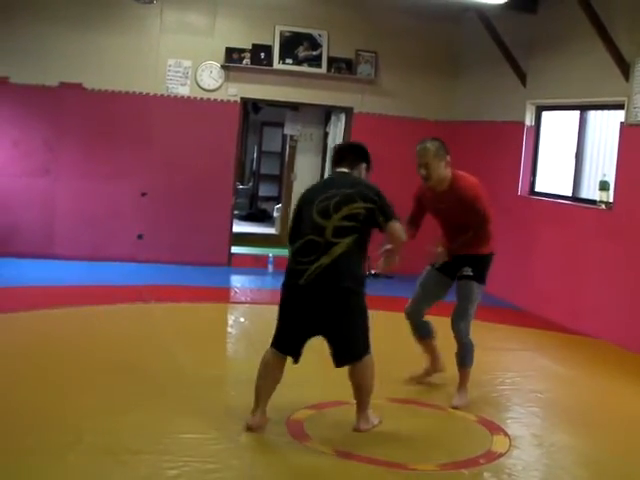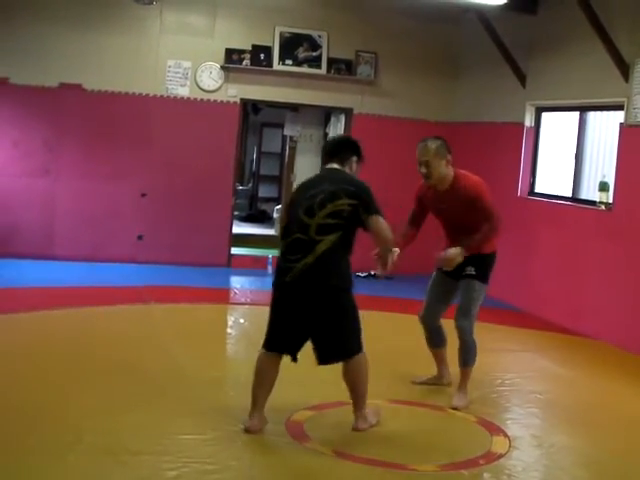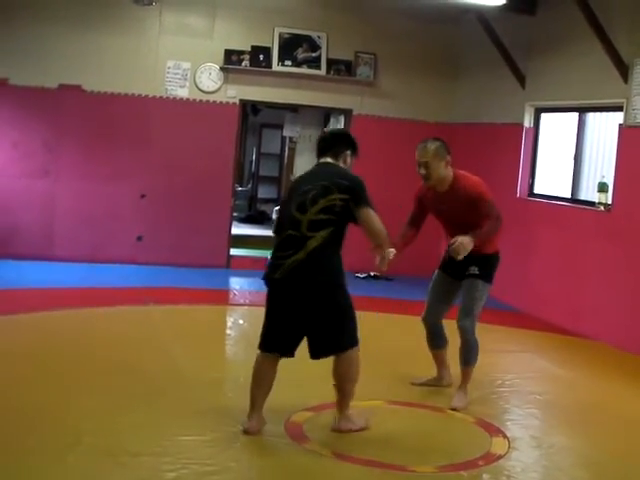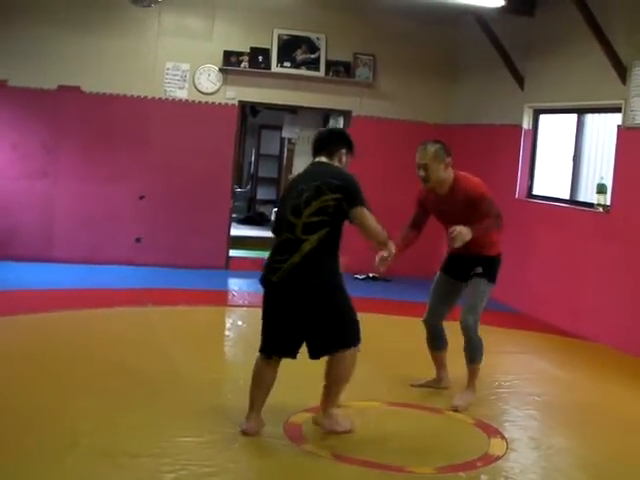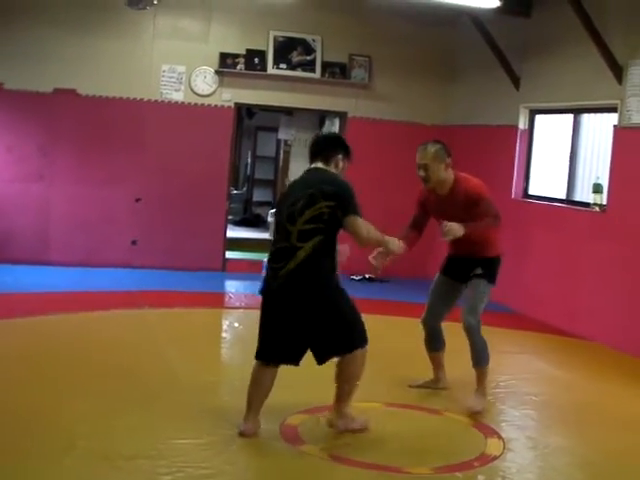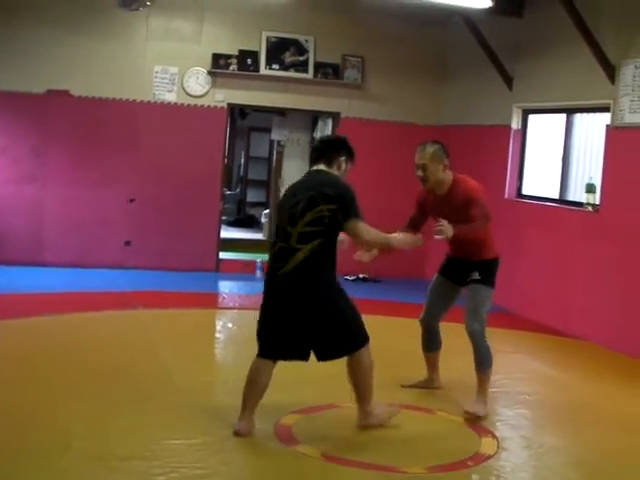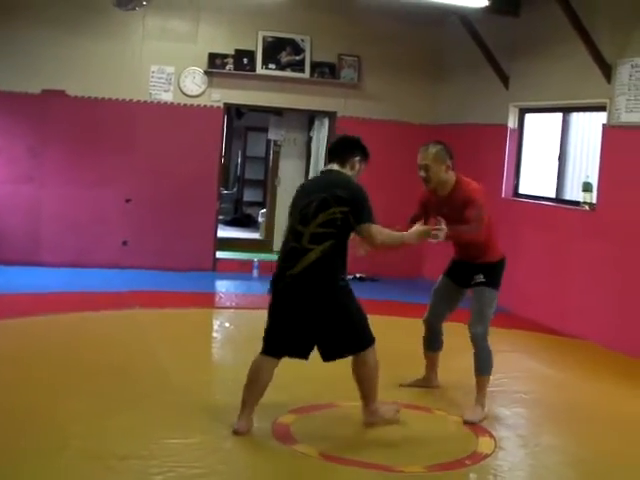
dt=0.1s
person 1, frame 1
left shoulder: (311, 193)
right shoulder: (369, 193)
right elbow: (399, 237)
right wrist: (391, 253)
left hip: (298, 281)
right hip: (342, 286)
left knee: (280, 349)
right knee: (358, 353)
left ankle: (258, 414)
right ankle: (364, 416)
person 1, frame 2
left shoulder: (302, 190)
right shoulder: (356, 188)
right elbow: (383, 235)
right wrist: (386, 254)
left hip: (287, 279)
right hip: (328, 284)
left knee: (272, 349)
right knee: (351, 351)
left ankle: (255, 416)
right ankle: (362, 415)
person 1, frame 3
left shoulder: (298, 183)
right shoulder: (348, 181)
right elbow: (374, 228)
right wrist: (383, 248)
left hip: (281, 275)
right hip: (321, 278)
left knee: (271, 349)
right knee: (346, 345)
left ankle: (254, 417)
right ankle: (343, 414)
person 1, frame 4
left shoulder: (294, 184)
right shoulder: (342, 180)
right elbow: (368, 226)
right wrist: (386, 243)
left hip: (278, 278)
right hip: (317, 281)
left knee: (271, 352)
right knee: (346, 344)
left ankle: (252, 418)
right ankle: (327, 412)
person 1, frame 5
left shoulder: (291, 190)
right shoulder: (336, 186)
right elbow: (360, 232)
right wrist: (388, 243)
left hip: (277, 285)
right hip: (317, 286)
left knee: (269, 357)
right knee: (354, 345)
left ankle: (250, 421)
right ankle: (340, 413)
person 1, frame 6
left shoulder: (292, 191)
right shoulder: (337, 189)
right elbow: (362, 236)
right wrist: (393, 240)
left hip: (278, 284)
right hip: (315, 287)
left knee: (267, 354)
right knee: (357, 345)
left ankle: (245, 420)
right ankle: (366, 411)
person 1, frame 7
left shoulder: (306, 188)
right shoulder: (350, 190)
right elbow: (374, 238)
right wrist: (413, 235)
left hip: (286, 281)
right hip: (324, 284)
left knee: (271, 351)
right knee: (362, 346)
left ankle: (244, 418)
right ankle: (372, 409)
person 2, frame 1
left shoulder: (469, 187)
right shoulder: (423, 191)
left elbow: (484, 232)
right elbow: (413, 224)
left wrist: (448, 250)
left hip: (475, 256)
right hip: (447, 256)
left knee: (459, 325)
right knee: (413, 311)
left ankle: (462, 388)
right ankle: (434, 364)
person 2, frame 2
left shoulder: (472, 186)
right shoulder: (425, 191)
left elbow: (493, 227)
right elbow: (413, 224)
left wrist: (463, 251)
right wrist: (397, 249)
left hip: (479, 256)
right hip: (452, 255)
left knee: (463, 323)
right knee: (428, 317)
left ankle: (463, 388)
right ankle: (442, 373)
person 2, frame 3
left shoulder: (472, 186)
right shoulder: (425, 193)
left elbow: (496, 222)
right elbow: (413, 226)
left wrist: (472, 240)
right wrist: (395, 249)
left hip: (483, 257)
right hip: (454, 255)
left knee: (465, 323)
right knee: (430, 318)
left ankle: (463, 388)
right ankle: (443, 374)
person 2, frame 4
left shoulder: (472, 187)
right shoulder: (426, 195)
left elbow: (497, 220)
right elbow: (414, 229)
left wrist: (470, 232)
right wrist: (393, 251)
left hip: (484, 258)
right hip: (456, 256)
left knee: (468, 322)
right knee: (431, 319)
left ankle: (470, 387)
right ankle: (441, 376)
person 2, frame 5
left shoulder: (472, 188)
right shoulder: (428, 196)
left elbow: (495, 221)
right elbow: (415, 230)
left wrist: (464, 229)
right wrist: (388, 250)
left hip: (484, 260)
right hip: (456, 258)
left knee: (471, 322)
right knee: (430, 319)
left ankle: (481, 392)
right ankle: (439, 377)
person 2, frame 6
left shoulder: (469, 189)
right shoulder: (427, 196)
left elbow: (483, 225)
right elbow: (412, 229)
left wrist: (453, 231)
right wrist: (380, 248)
left hip: (482, 262)
right hip: (455, 260)
left knee: (475, 328)
right knee: (428, 319)
left ankle: (482, 397)
right ankle: (432, 377)
person 2, frame 7
left shoulder: (469, 191)
right shoulder: (429, 195)
left elbow: (476, 229)
right elbow: (412, 226)
left wrist: (448, 232)
left hip: (488, 264)
right hip: (461, 262)
left knee: (478, 331)
right knee: (432, 320)
left ankle: (480, 402)
right ankle: (430, 376)
